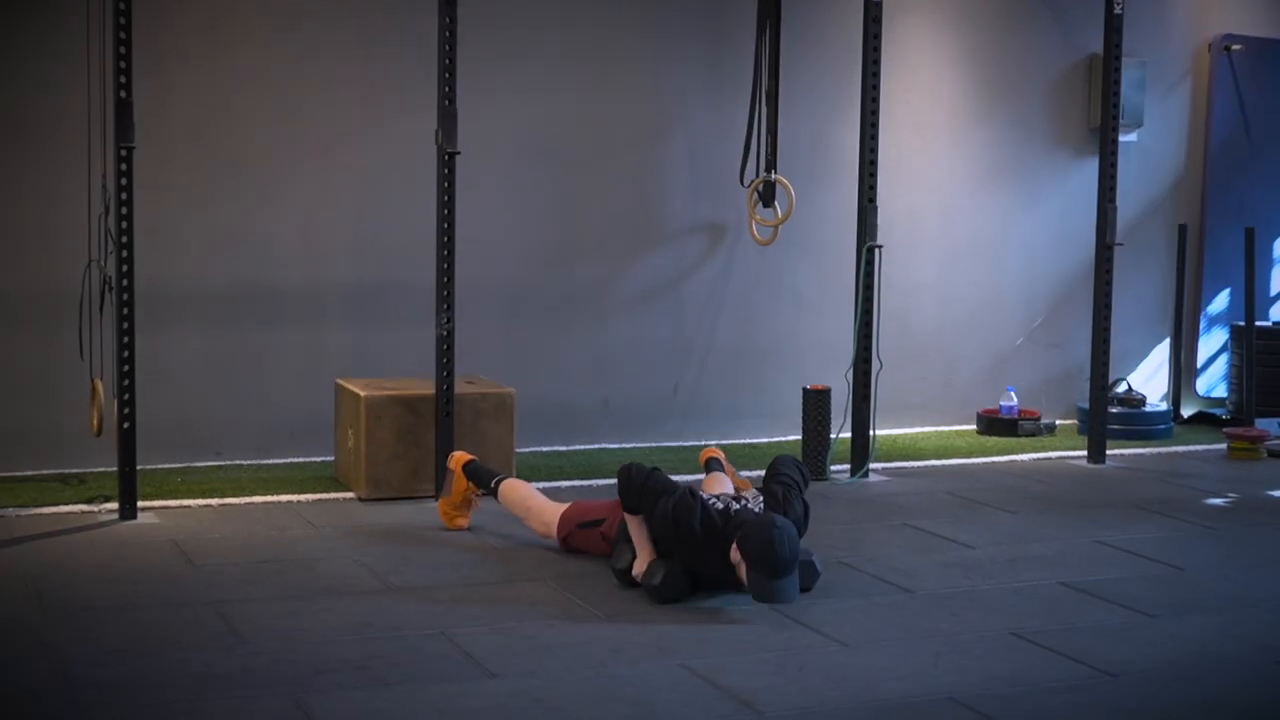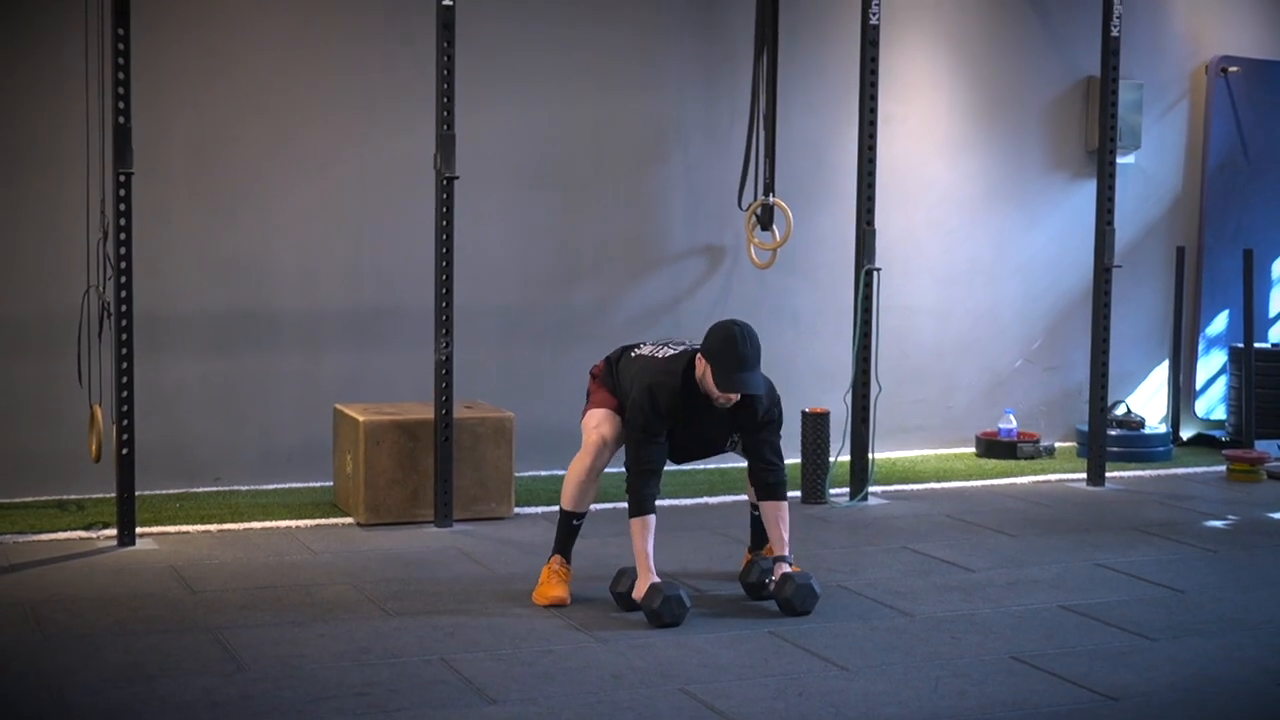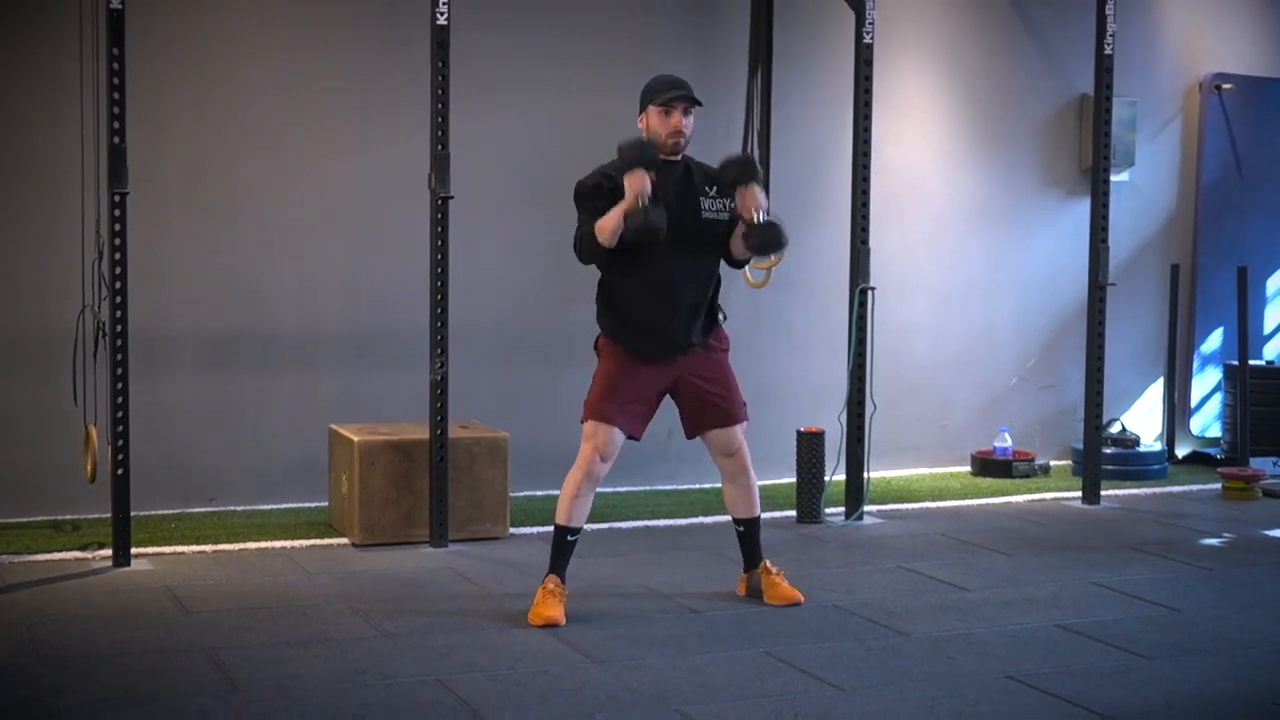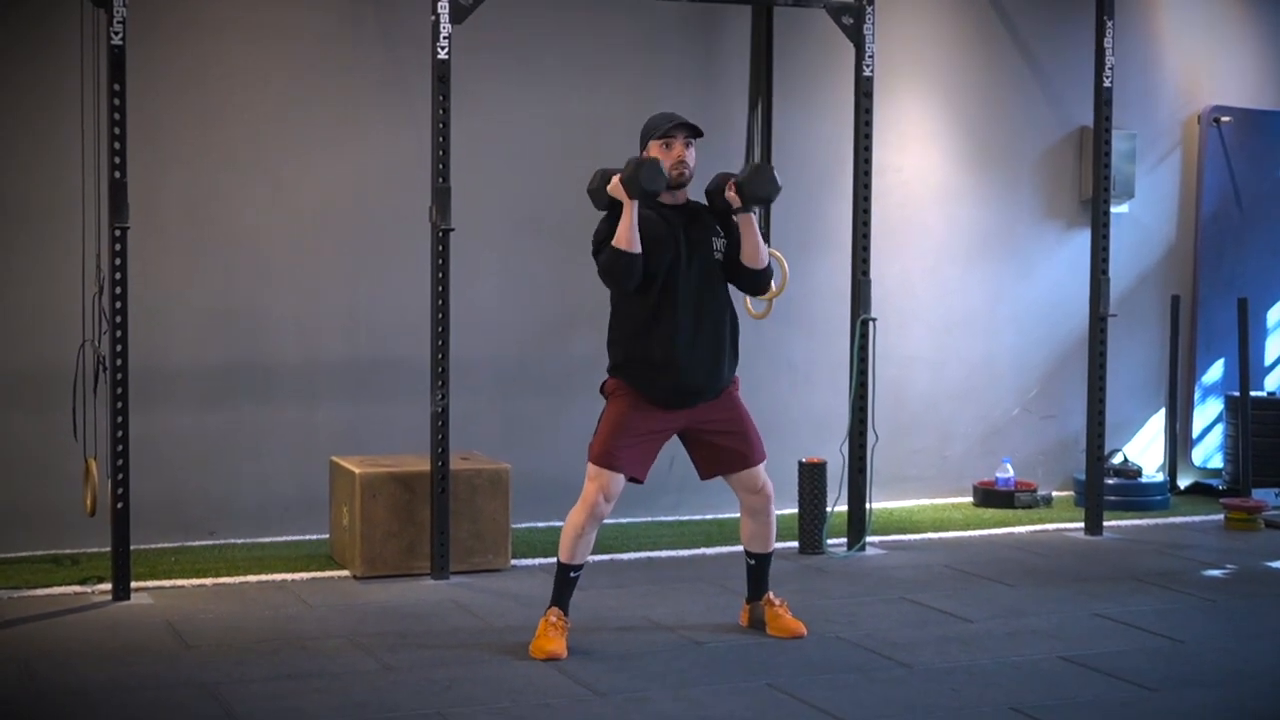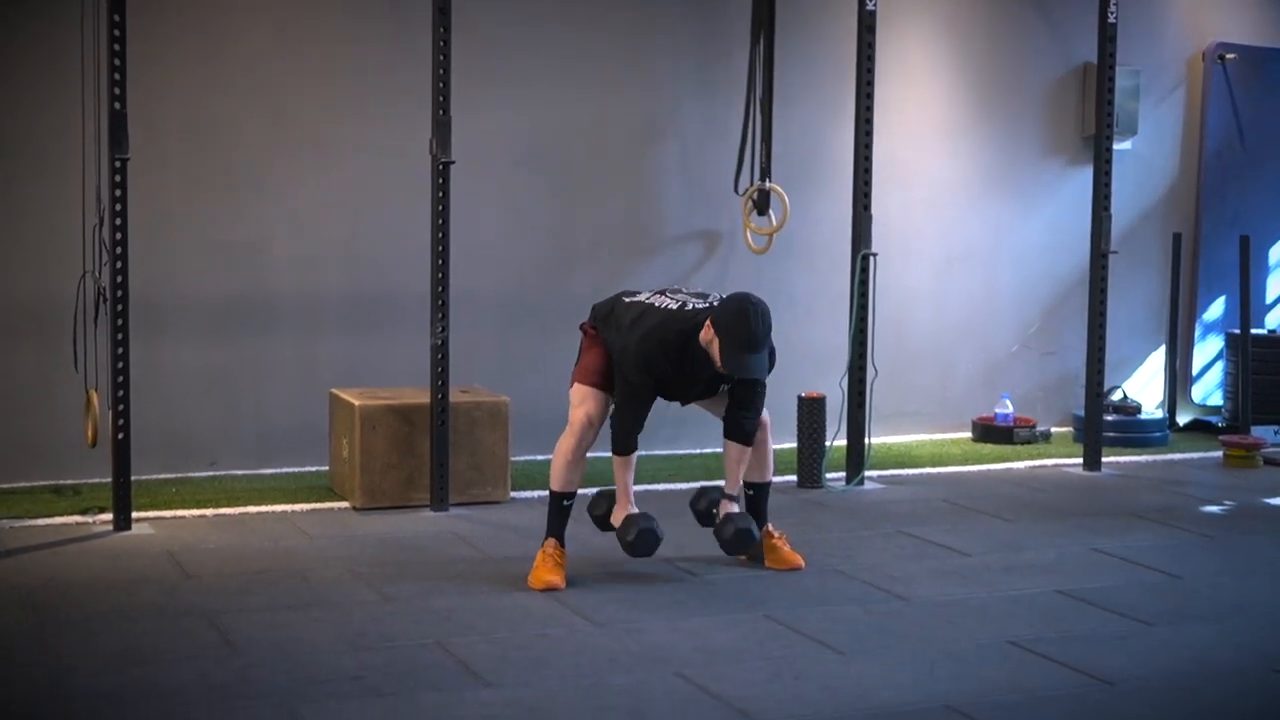
dt=1s
person 1, frame 1
left shoulder: (786, 515)
right shoulder: (694, 524)
left elbow: (787, 465)
right elbow: (630, 477)
right wrist: (644, 553)
right hip: (637, 523)
right knee: (547, 518)
left ankle: (714, 464)
right ankle: (470, 471)
person 1, frame 2
left shoulder: (760, 396)
right shoulder: (656, 387)
left elbow: (770, 474)
right elbow: (643, 480)
left wrist: (783, 560)
right wrist: (646, 574)
right hip: (619, 386)
left knee: (766, 454)
right knee: (597, 445)
left ankle: (761, 552)
right ankle: (558, 562)
person 1, frame 3
left shoulder: (711, 183)
right shoulder: (611, 181)
left elbow: (737, 255)
right elbow: (588, 249)
left wrist: (751, 219)
right wrist: (627, 204)
left hip: (700, 345)
right hip: (630, 346)
left knee: (736, 454)
right knee: (594, 457)
left ankle: (756, 571)
right ankle: (553, 582)
person 1, frame 4
left shoulder: (716, 223)
right shoulder: (623, 223)
left elbow: (757, 282)
right elbow: (621, 279)
left wrist: (746, 215)
right wrist: (629, 207)
left hip: (712, 390)
right hip: (641, 390)
left knee: (759, 492)
right knee: (598, 496)
left ankle: (760, 603)
right ankle: (556, 615)
person 1, frame 5
left shoulder: (755, 350)
right shoulder: (649, 342)
left elbow: (741, 426)
right elbow: (626, 424)
left wrist: (730, 497)
right wrist: (624, 502)
right hip: (611, 337)
left knee: (757, 421)
right knee: (584, 420)
left ankle: (762, 532)
right ankle: (553, 546)
